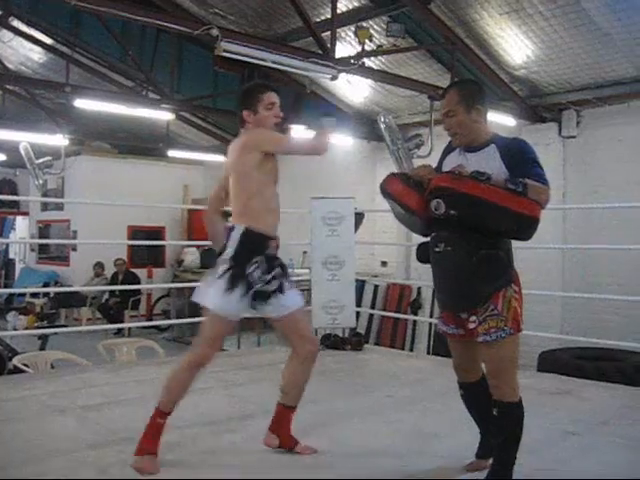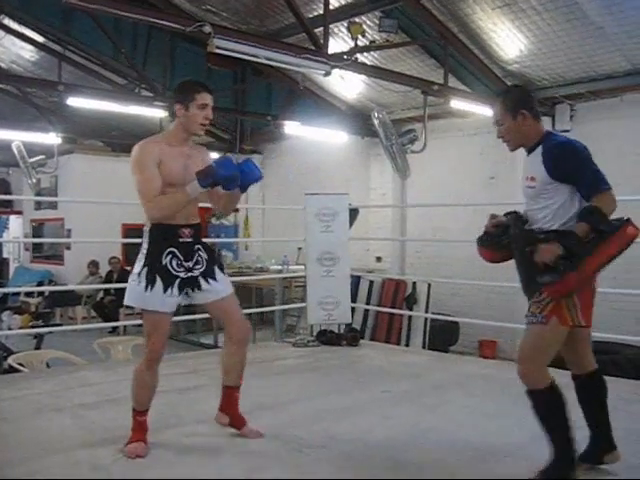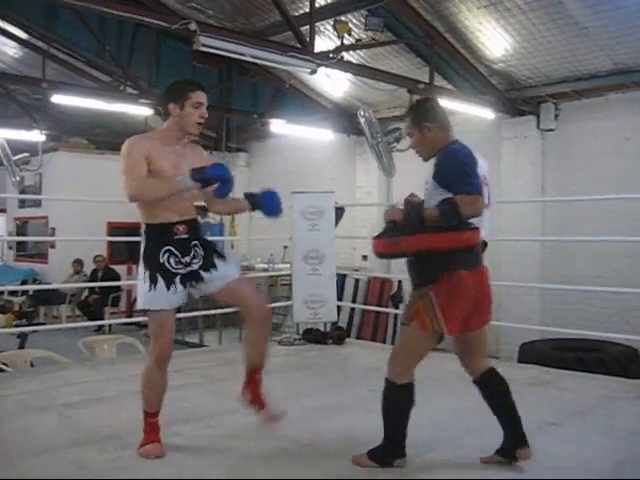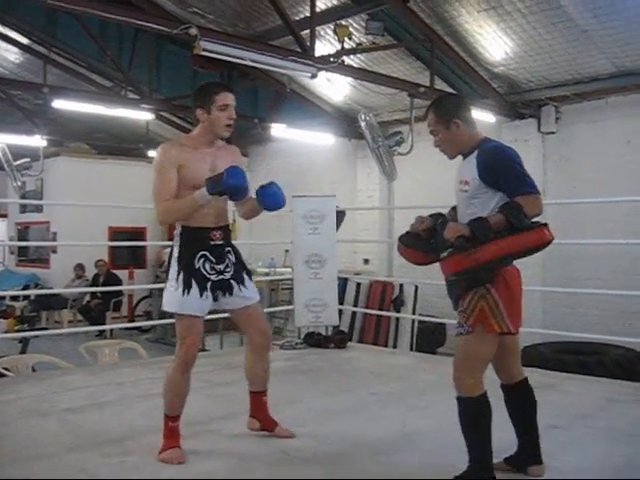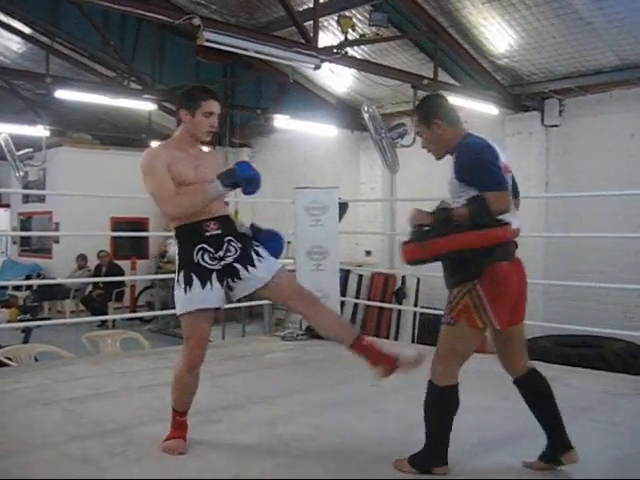
dt=1s
person 1, frame 1
left shoulder: (512, 150)
right shoulder: (450, 153)
left elbow: (541, 195)
left wrist: (483, 181)
right wrist: (424, 181)
left hip: (492, 279)
right hip: (451, 278)
left knee: (502, 381)
right knee: (466, 370)
right ankle: (490, 442)
person 1, frame 2
left shoulder: (563, 149)
right shoulder: (534, 155)
left elbow: (605, 201)
left wrist: (567, 245)
right wrist: (510, 223)
left knee: (530, 367)
right knee: (580, 362)
right ankle: (603, 446)
person 1, frame 3
left shoulder: (452, 157)
right shoulder: (463, 158)
left elbow: (471, 206)
right wrist: (421, 213)
left hip: (445, 282)
right hip: (472, 273)
left knee: (399, 366)
right knee: (476, 364)
left ankle: (391, 451)
right ankle: (515, 442)
person 1, frame 4
left shoulder: (495, 155)
right shoulder: (470, 161)
left elbow: (532, 204)
left wrist: (472, 230)
left hip: (491, 280)
right hip: (482, 279)
left knee: (466, 378)
right knee: (509, 372)
person 1, frame 5
left shoulder: (470, 150)
right shoulder: (488, 150)
left elbow: (499, 202)
left wrist: (437, 217)
right wrist: (453, 214)
left hip: (482, 273)
right hip: (506, 267)
left knee: (443, 367)
right knee: (517, 363)
left ankle: (432, 458)
right ankle: (560, 447)
person 2, frame 1
left shoulder: (250, 151)
right shoulder: (255, 139)
left elbow: (212, 208)
right elbow: (317, 149)
right wrist: (327, 124)
left hip: (266, 261)
right hip: (245, 255)
left knee: (308, 346)
right knee: (201, 354)
left ankle: (280, 432)
right ankle: (149, 440)
person 2, frame 2
left shoulder: (203, 155)
right shoulder: (147, 150)
left elbow: (224, 208)
right elbow: (155, 209)
left wrist: (239, 183)
right wrist: (199, 184)
left hip: (198, 248)
right hip: (162, 250)
left knee: (239, 329)
right knee: (154, 350)
left ankle: (229, 410)
right ankle: (138, 430)
person 2, frame 3
left shoulder: (196, 154)
right shoulder: (138, 145)
left elbow: (216, 203)
right elbow: (137, 191)
left wrist: (251, 202)
right wrist: (192, 180)
left hip: (196, 243)
right hip: (160, 249)
left knee: (258, 308)
right knee: (162, 350)
left ankle: (253, 390)
right ankle: (150, 431)
person 2, frame 4
left shoulder: (233, 154)
right shoulder: (172, 152)
left elbow: (245, 211)
right elbow: (163, 213)
left wrist: (262, 199)
right wrist: (207, 190)
left hip: (226, 251)
right hip: (192, 252)
left knee: (261, 334)
right knee: (187, 352)
left ankle: (259, 416)
right ankle: (170, 436)
person 2, frame 5
left shoulder: (212, 158)
right shoulder: (156, 158)
right elbow: (172, 208)
left wrist: (250, 232)
right wrist: (222, 184)
left hip: (233, 240)
right hip: (195, 252)
left knee: (304, 300)
right knee: (194, 351)
left ankle: (381, 359)
right ankle: (177, 427)
